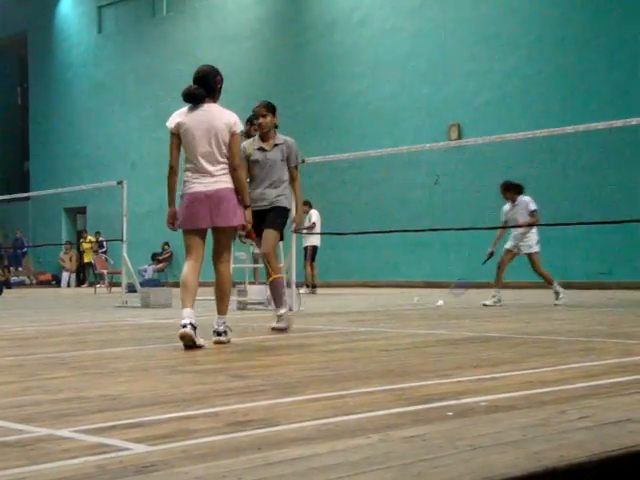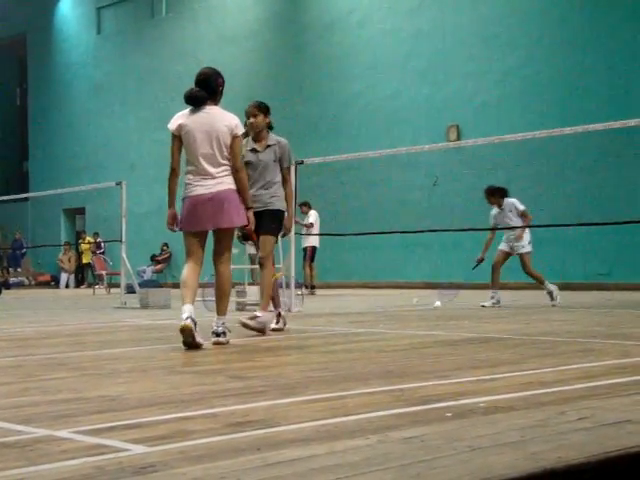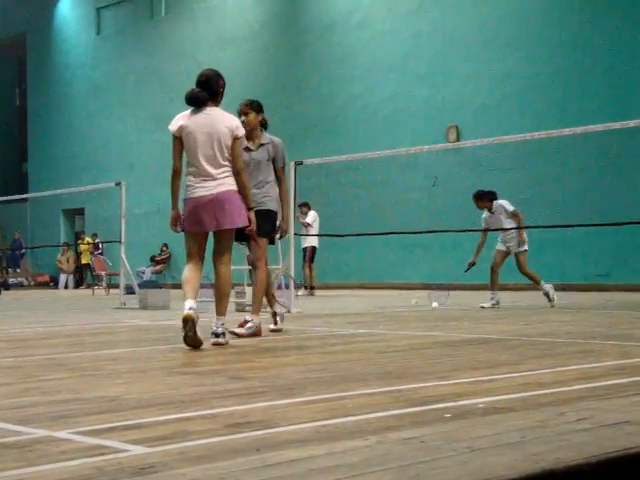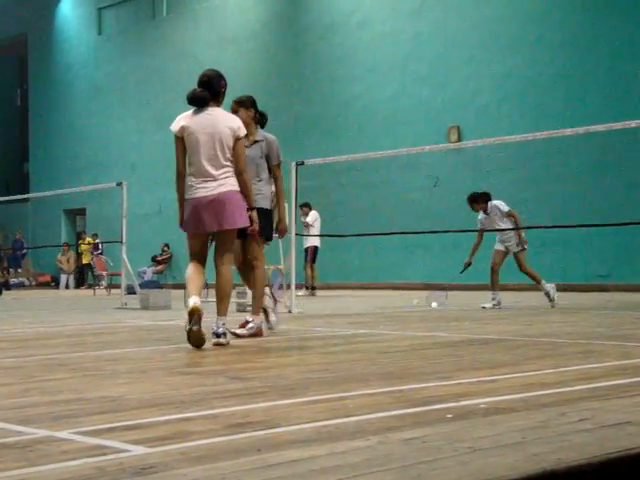
dt=0.1s
person 1, frame 1
left shoulder: (179, 118)
right shoulder: (230, 118)
left elbow: (173, 167)
right elbow: (236, 167)
left wrist: (171, 205)
right wrist: (246, 206)
left hip: (193, 195)
right hip: (224, 194)
left knee: (192, 259)
right knee: (222, 261)
left ankle: (188, 319)
right ankle: (221, 327)
person 1, frame 2
left shoulder: (180, 120)
right shoulder: (231, 121)
left elbow: (174, 168)
right elbow: (238, 169)
left wrist: (171, 206)
right wrist: (248, 207)
left hip: (194, 198)
right hip: (226, 195)
left knee: (193, 261)
right knee: (222, 262)
left ankle: (188, 314)
right ankle: (220, 327)
person 1, frame 3
left shoulder: (181, 121)
right shoulder: (232, 122)
left elbow: (176, 170)
right elbow: (239, 170)
left wrist: (174, 208)
right wrist: (250, 208)
left hip: (195, 198)
right hip: (226, 195)
left knee: (193, 261)
right knee: (222, 262)
left ankle: (189, 306)
right ankle: (219, 328)
person 1, frame 4
left shoulder: (182, 122)
right shoulder: (233, 122)
left elbow: (180, 171)
right elbow: (241, 171)
left wrist: (181, 207)
right wrist: (252, 207)
left hip: (196, 199)
right hip: (228, 196)
left knee: (196, 261)
right knee: (224, 262)
left ankle: (193, 301)
right ankle: (220, 328)
person 2, frame 1
left shoulder: (288, 144)
right shoulder: (247, 147)
left elbow: (294, 180)
left wrist: (299, 210)
left hip: (278, 204)
right hip: (256, 208)
left knee: (268, 254)
right knee: (269, 259)
left ankle: (281, 309)
right ankle: (282, 312)
person 2, frame 2
left shoulder: (281, 145)
right shoulder: (241, 148)
left elbow: (287, 181)
left wrist: (290, 214)
left hip: (272, 207)
right hip: (250, 209)
left knee: (265, 259)
right knee: (265, 262)
left ankle: (262, 315)
right ankle: (278, 312)
person 2, frame 3
left shoulder: (274, 144)
left elbow: (282, 182)
left wrist: (285, 216)
left hip: (265, 208)
left knee: (258, 260)
right knee: (257, 263)
left ankle: (254, 319)
right ankle: (274, 310)
person 2, frame 4
left shoulder: (269, 141)
left elbow: (278, 180)
left wrist: (282, 215)
left hip: (258, 206)
left knee: (254, 259)
right knee: (240, 262)
left ankle: (255, 319)
right ankle: (265, 302)
